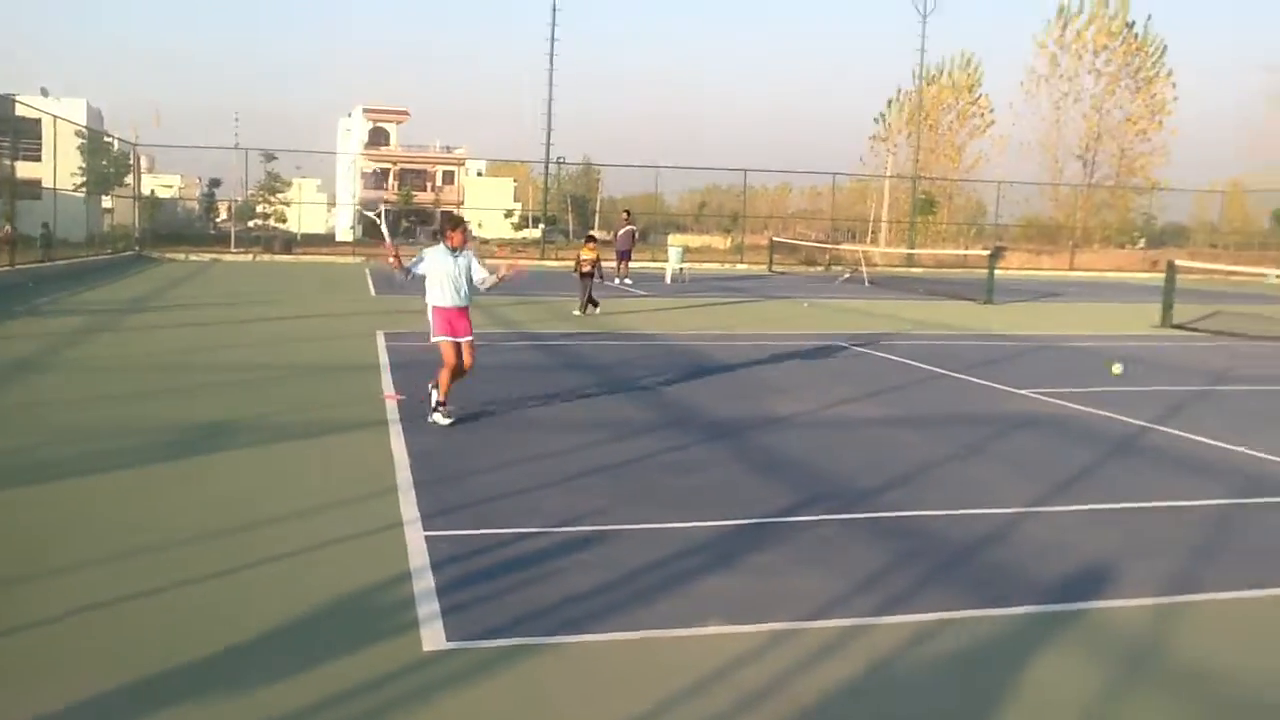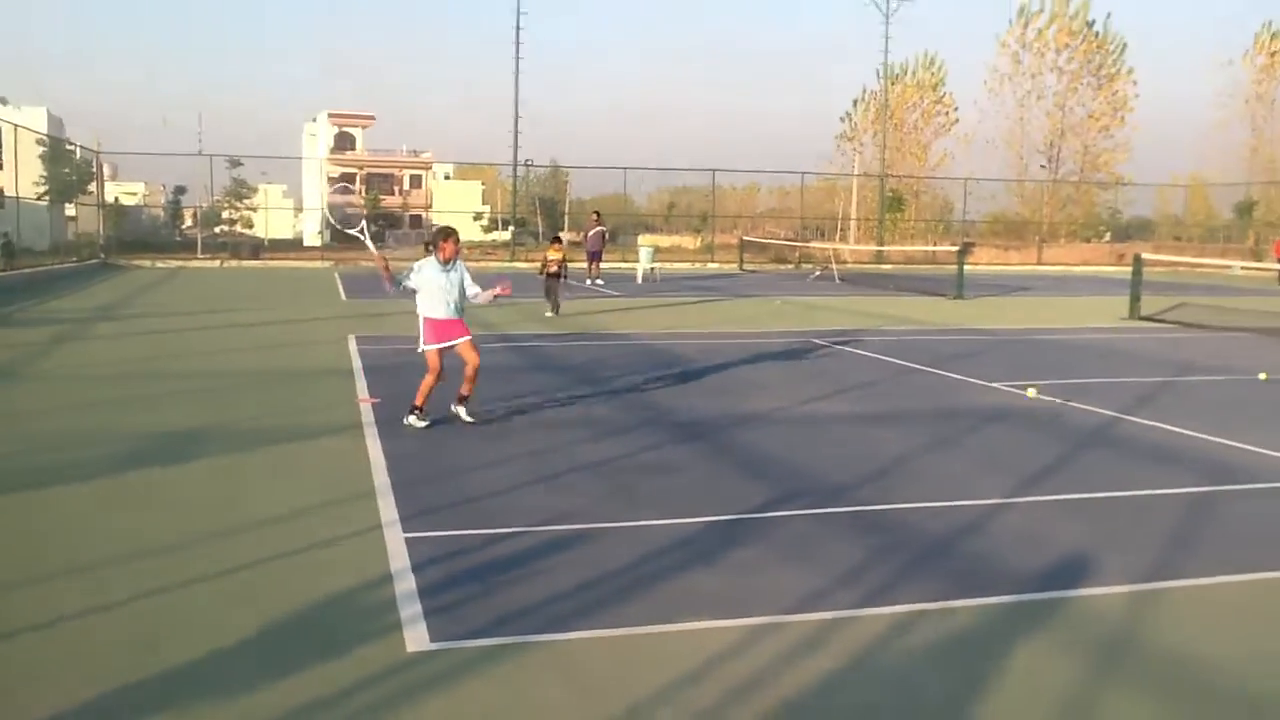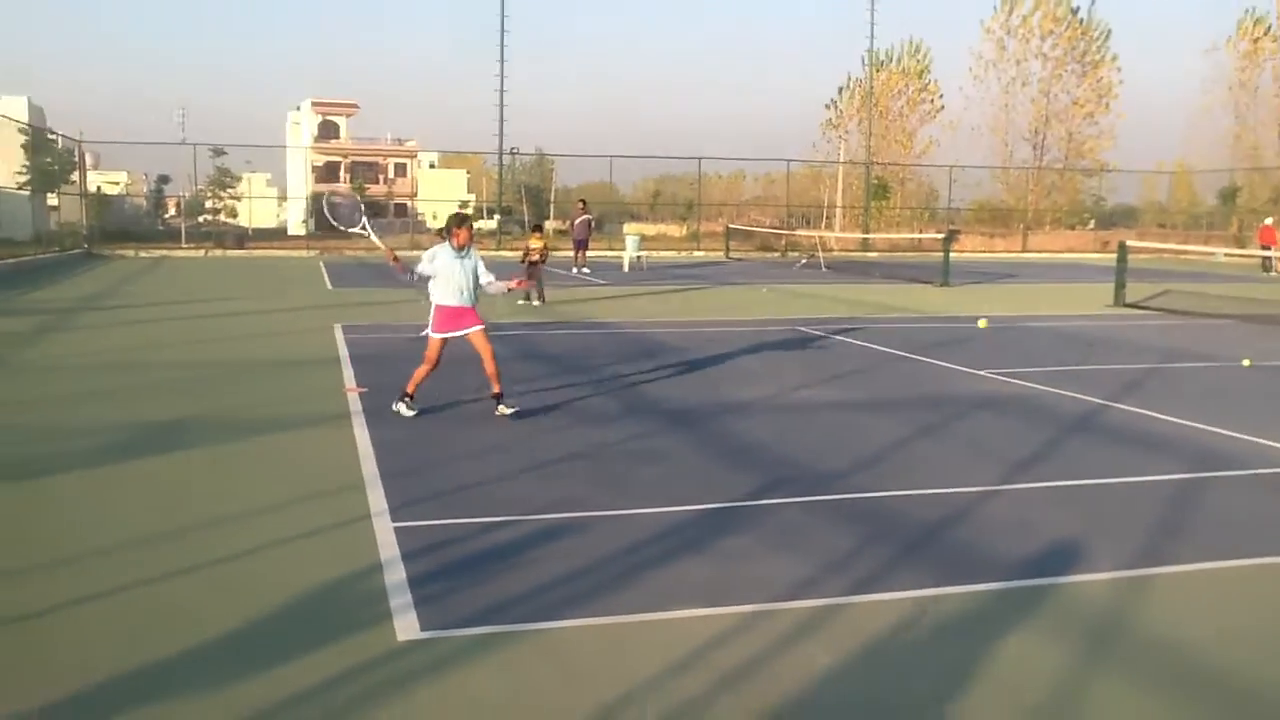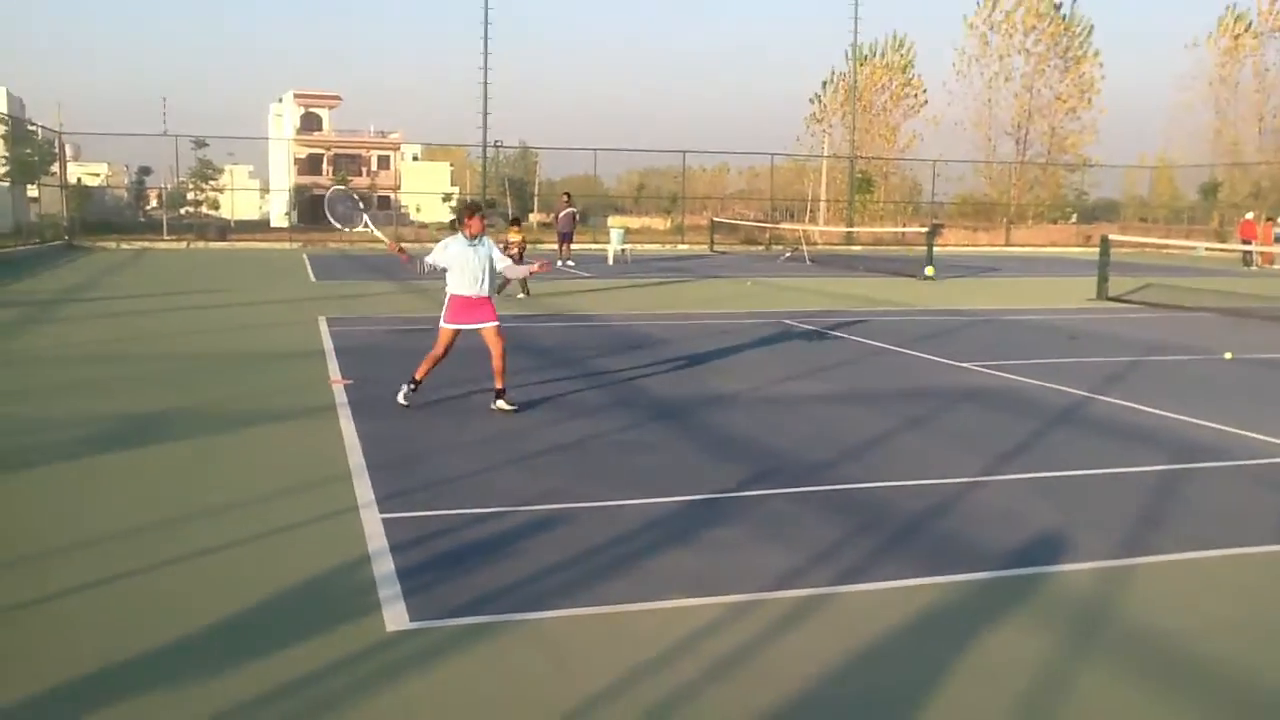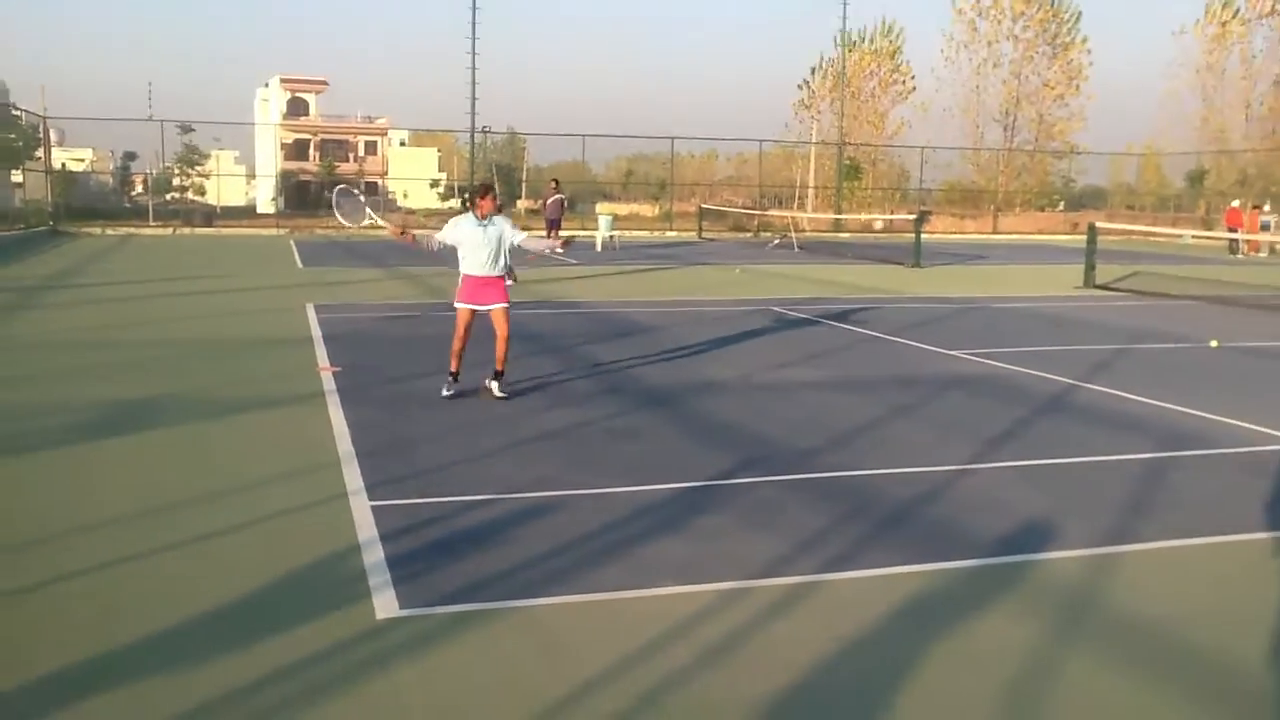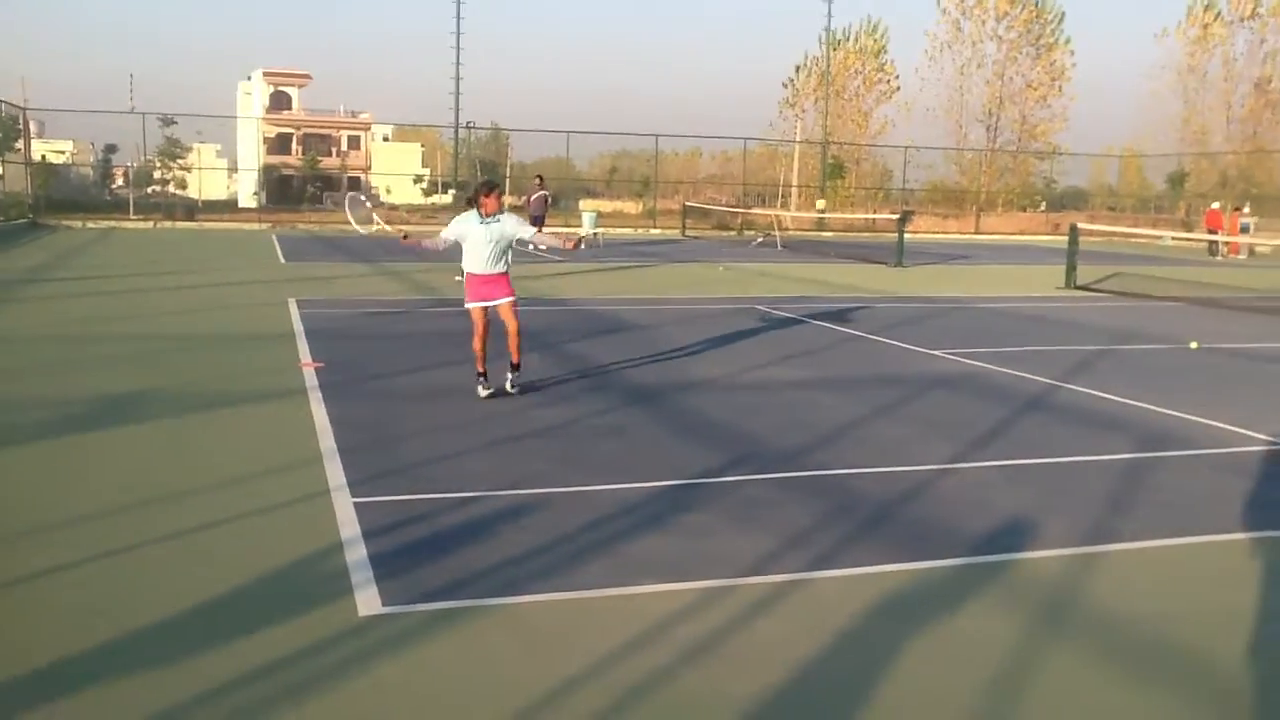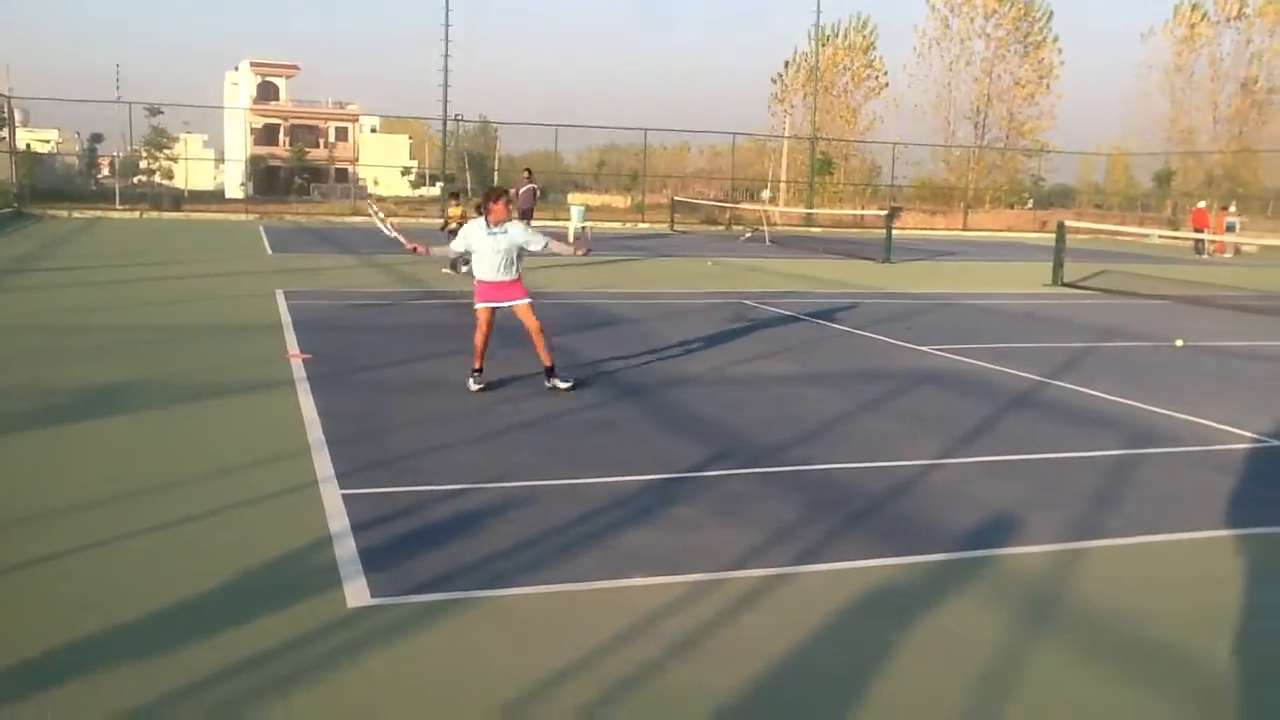
dt=0.1s
person 1, frame 1
left shoulder: (468, 255)
right shoulder: (429, 255)
left elbow: (483, 282)
right elbow: (407, 273)
left wrist: (499, 276)
left hip: (462, 313)
right hip: (440, 312)
left knee: (467, 363)
right knee: (450, 362)
left ankle: (437, 387)
right ankle: (439, 408)
person 1, frame 2
left shoulder: (460, 268)
right shoulder: (421, 268)
left elbow: (475, 296)
right elbow: (398, 286)
left wrist: (494, 292)
right wrist: (386, 273)
left hip: (454, 323)
right hip: (431, 323)
left knee: (474, 361)
right knee: (435, 369)
left ankle: (460, 402)
right ankle: (415, 412)
person 1, frame 3
left shoulder: (474, 256)
right shoulder: (435, 254)
left elbow: (489, 284)
right elbow: (414, 275)
left wrist: (509, 285)
right wrist: (397, 263)
left hip: (467, 312)
right hip: (443, 311)
left knee: (488, 352)
right knee: (431, 360)
left ankle: (499, 401)
right ankle: (404, 398)
person 1, frame 4
left shoulder: (488, 244)
right shoulder: (448, 245)
left elbow: (508, 269)
right elbow: (426, 266)
left wrist: (531, 269)
left hip: (483, 303)
right hip: (457, 302)
left knee: (498, 350)
right knee: (440, 350)
left ankle: (499, 397)
right ankle: (411, 385)
person 1, frame 5
left shoulder: (501, 223)
right shoulder: (458, 224)
left elbow: (523, 241)
right elbow: (434, 242)
right wrist: (409, 236)
left hip: (495, 283)
right hip: (469, 282)
left knee: (503, 332)
right knee: (461, 332)
left ankle: (496, 379)
right ankle: (452, 378)
person 1, frame 6
left shoulder: (508, 220)
right shoulder: (463, 221)
left elbow: (534, 235)
right elbow: (440, 242)
right wrist: (413, 241)
left hip: (499, 280)
right hip: (475, 280)
left knee: (513, 326)
right knee: (480, 330)
left ankle: (514, 370)
right ankle: (481, 376)
person 1, frame 7
left shoulder: (516, 229)
right shoulder: (471, 229)
left elbow: (545, 243)
right elbow: (453, 250)
left wrist: (573, 251)
right wrist: (427, 250)
left hip: (512, 284)
right hip: (485, 284)
left knee: (535, 327)
right knee: (483, 329)
left ankle: (551, 374)
right ankle: (476, 372)
